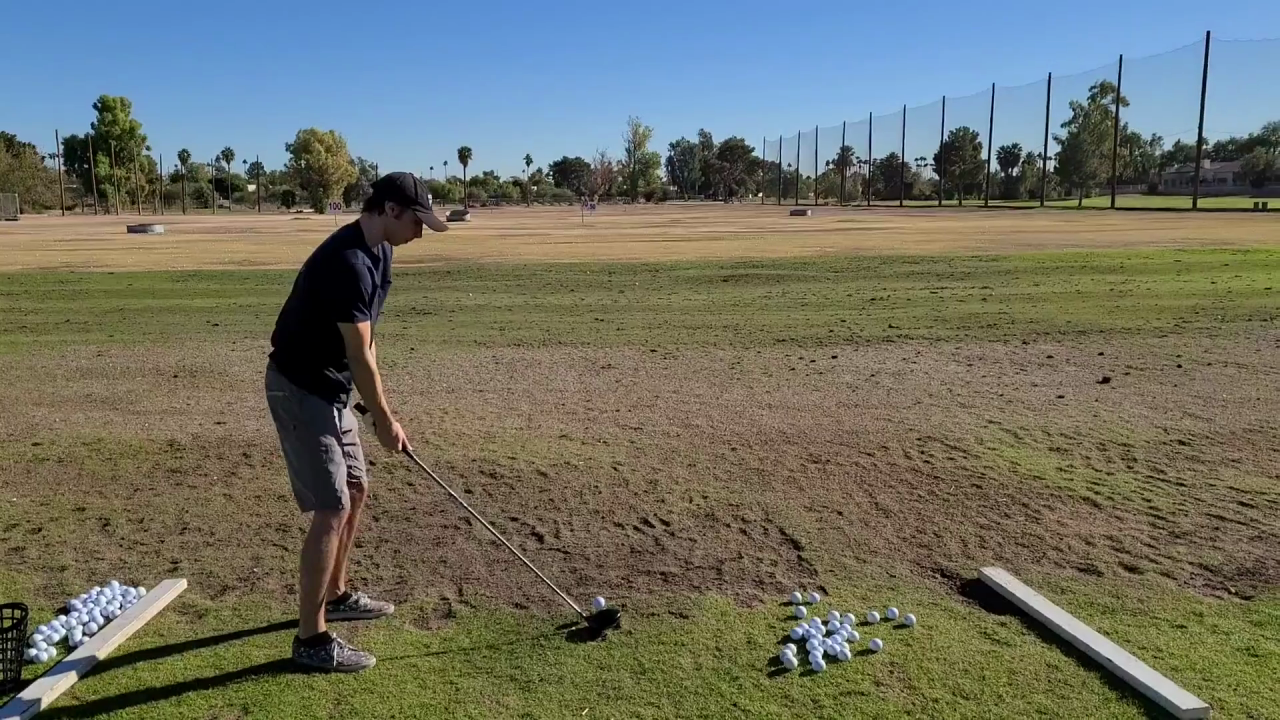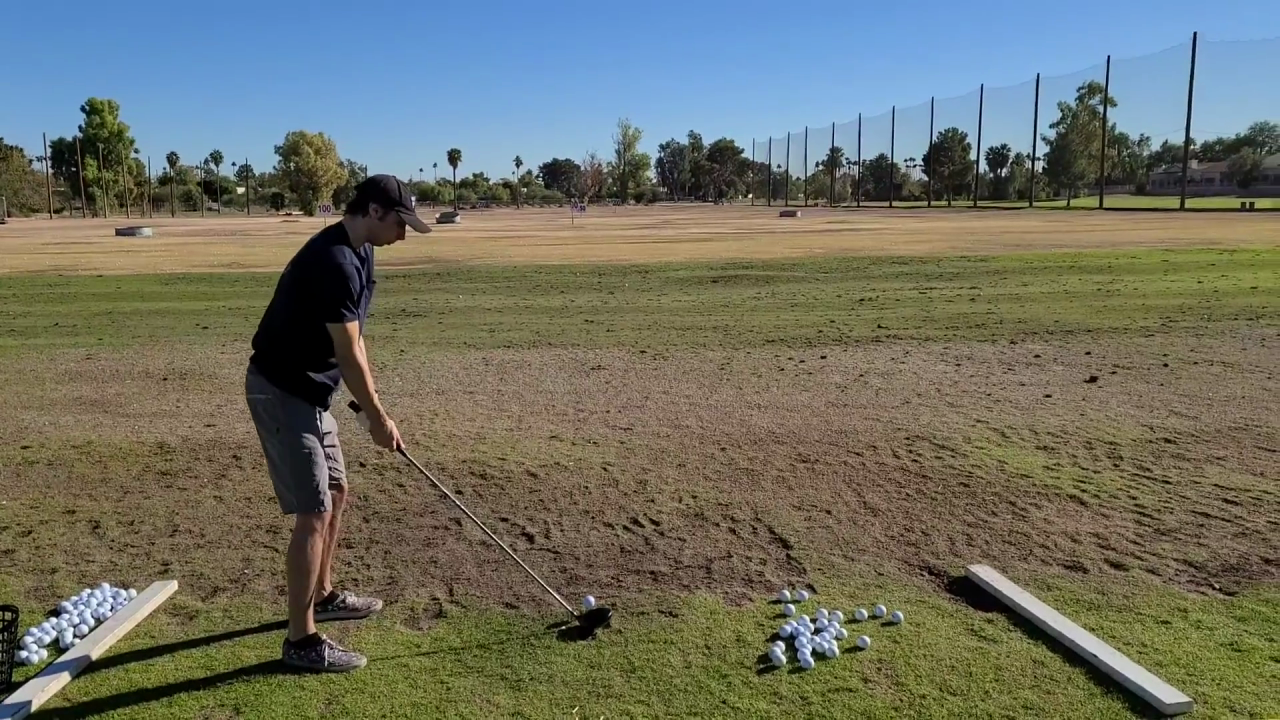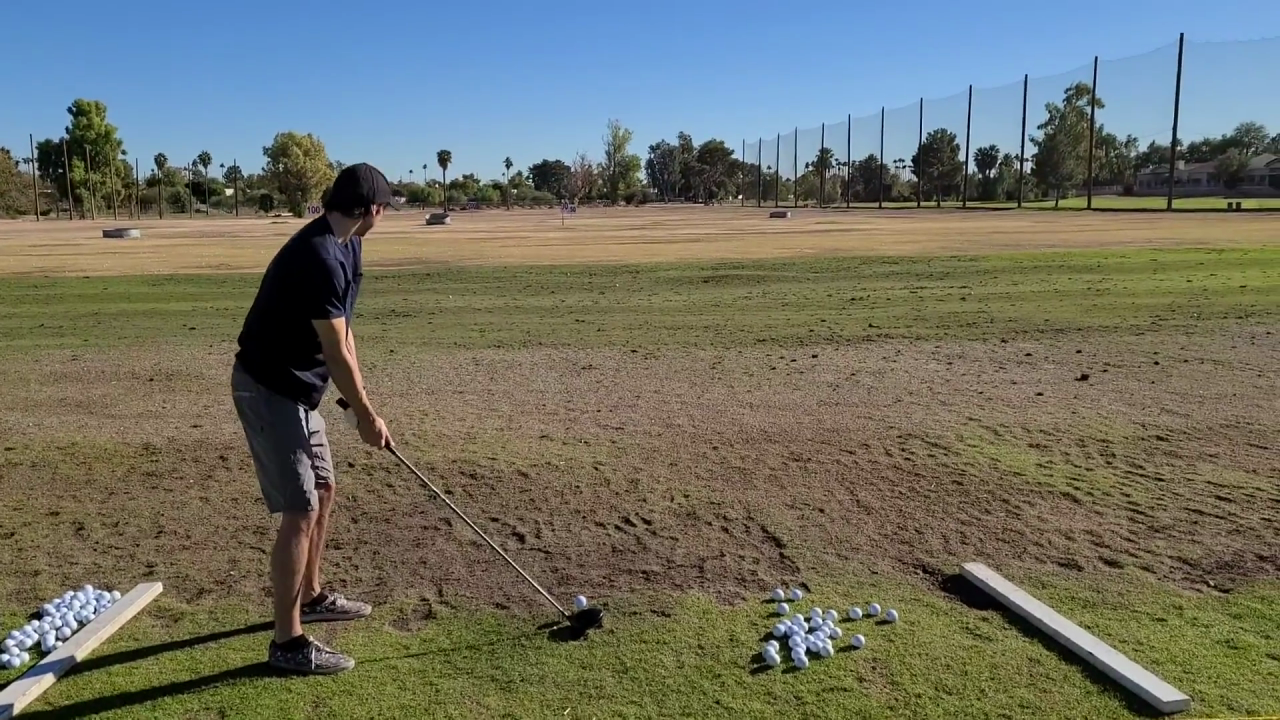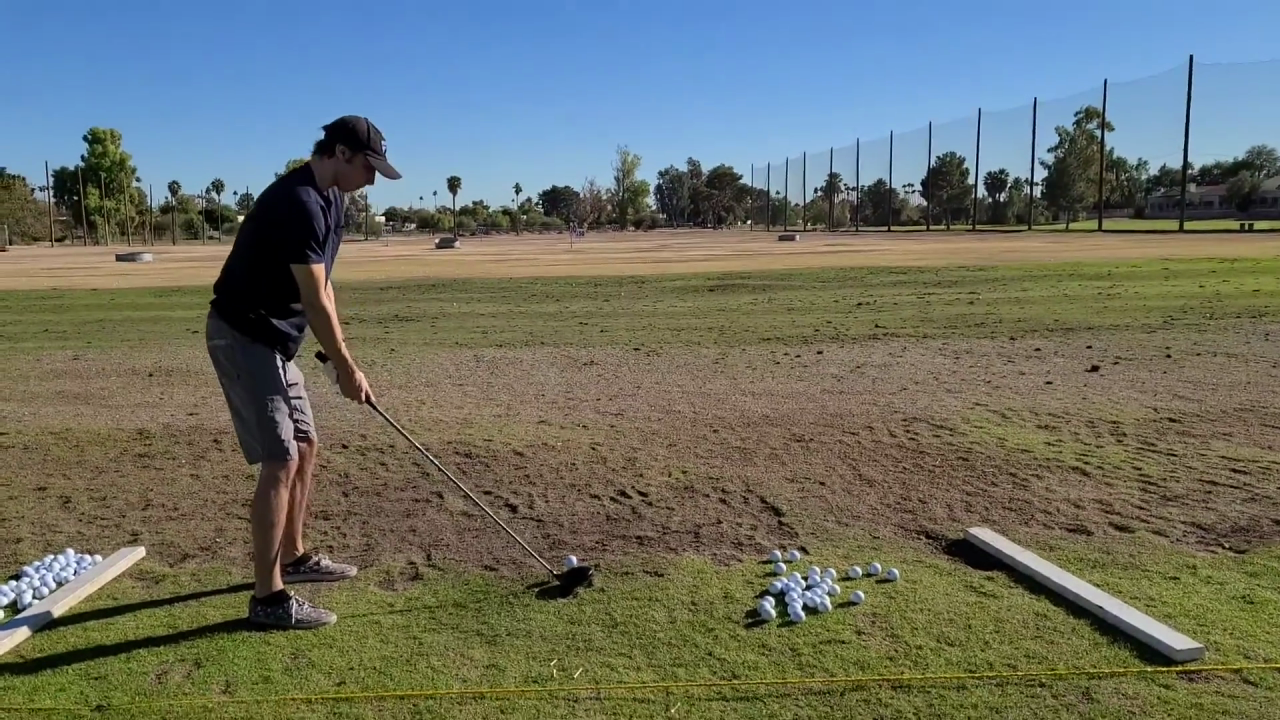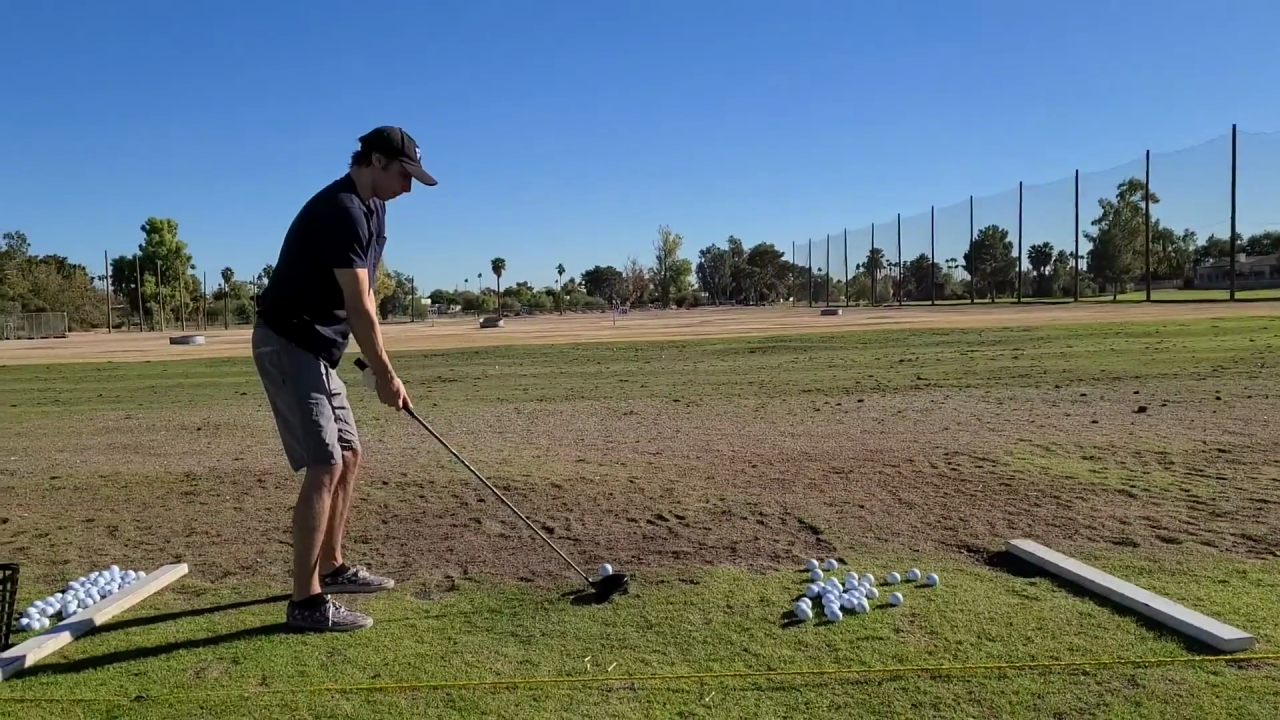
dt=1s
person 1, frame 1
left shoulder: (375, 251)
right shoulder: (348, 262)
right elbow: (360, 354)
left wrist: (377, 407)
right wrist: (385, 420)
left hip: (328, 388)
right hip: (301, 389)
left knee: (354, 492)
right knee: (332, 509)
left ankle: (335, 593)
right ankle: (311, 637)
person 1, frame 2
left shoulder: (358, 253)
right shoulder: (334, 262)
left elbow: (353, 340)
right elbow: (348, 355)
left wrist: (371, 406)
right wrist: (378, 418)
left hip: (309, 389)
right hip: (283, 391)
left knee: (335, 493)
right knee: (314, 512)
left ankle: (323, 594)
right ankle: (301, 639)
person 1, frame 3
left shoulder: (344, 247)
right shoulder: (319, 258)
left elbow: (342, 336)
right elbow: (336, 352)
left wrist: (361, 403)
right wrist: (367, 416)
left hip: (296, 387)
right hip: (270, 389)
left knee: (323, 491)
right knee: (300, 512)
left ankle: (311, 595)
right ankle: (287, 642)
person 1, frame 4
left shoulder: (330, 198)
right shoulder: (298, 202)
left elbow: (322, 286)
right elbow: (315, 301)
left wrist: (341, 357)
right wrist: (346, 368)
left hip: (272, 336)
right hip: (244, 336)
left knee: (304, 446)
right knee: (280, 460)
left ankle: (293, 556)
right ankle: (268, 596)
person 1, frame 5
left shoulder: (371, 208)
right shoulder: (341, 210)
left elbow: (364, 296)
right elbow: (358, 307)
left wrist: (376, 364)
right wrist: (386, 374)
left hip: (314, 347)
right hip: (290, 346)
left knee: (347, 456)
right knee: (324, 467)
left ankle: (331, 567)
right ankle: (306, 600)
